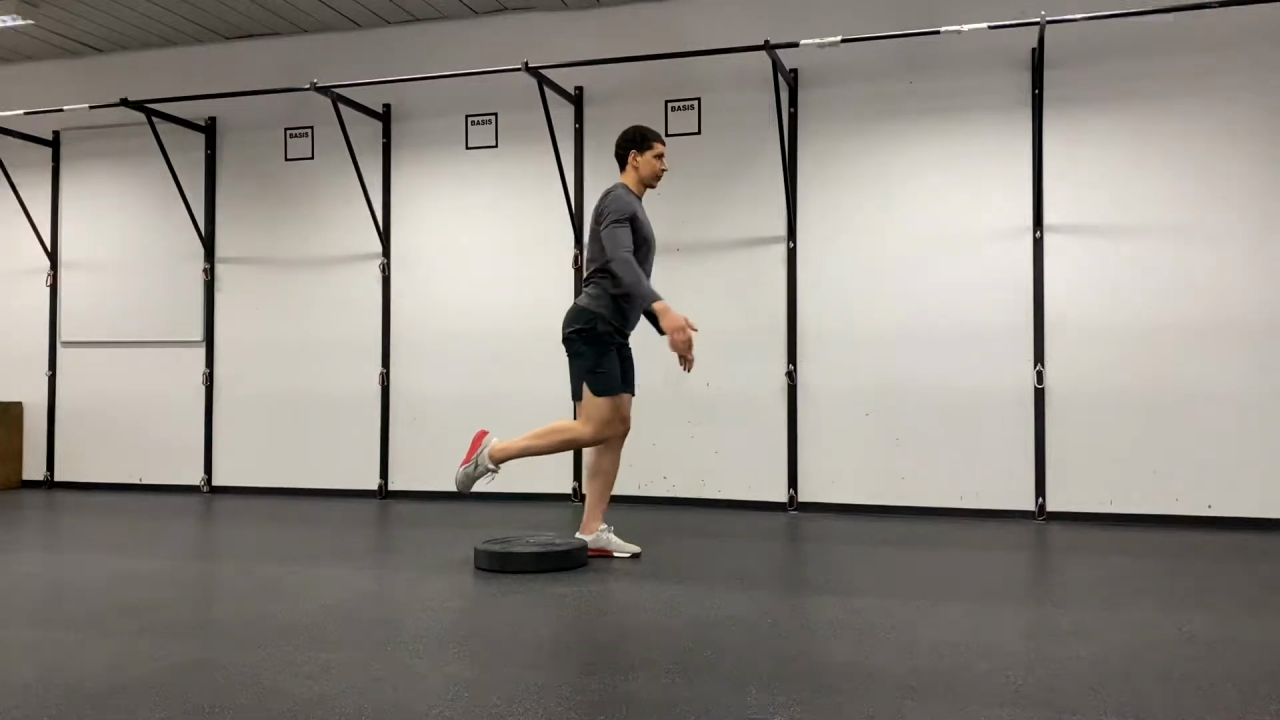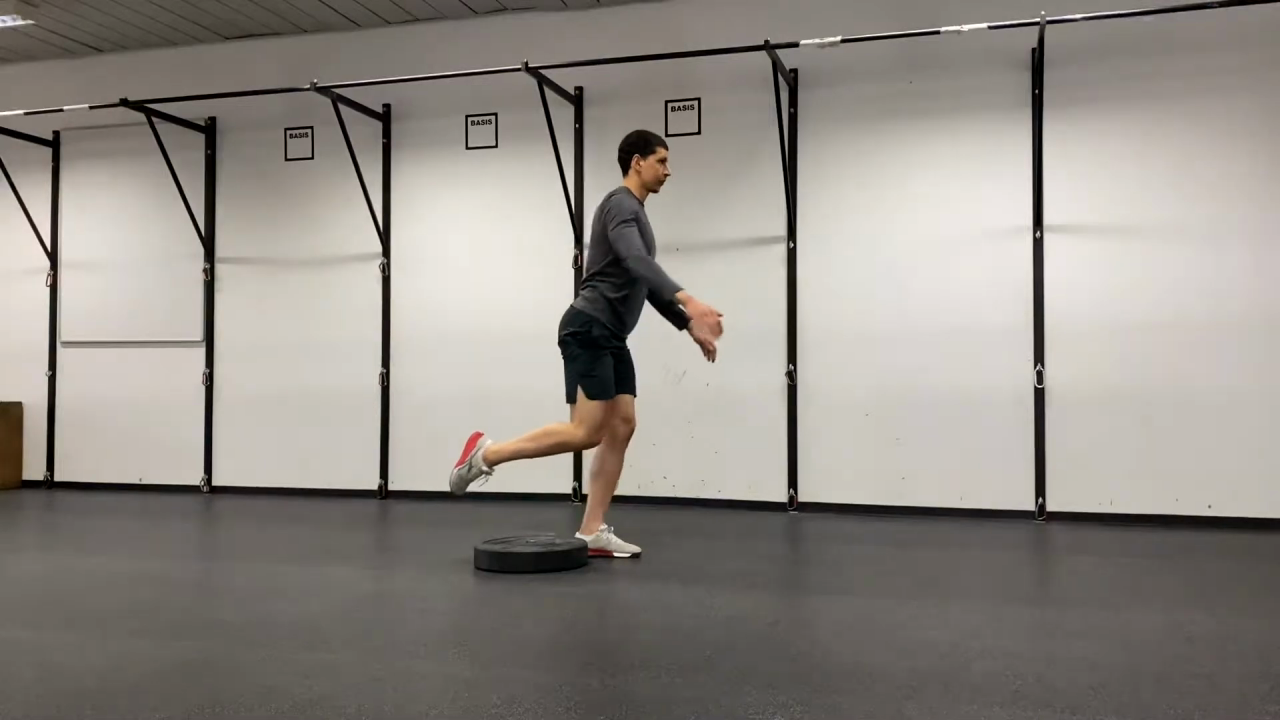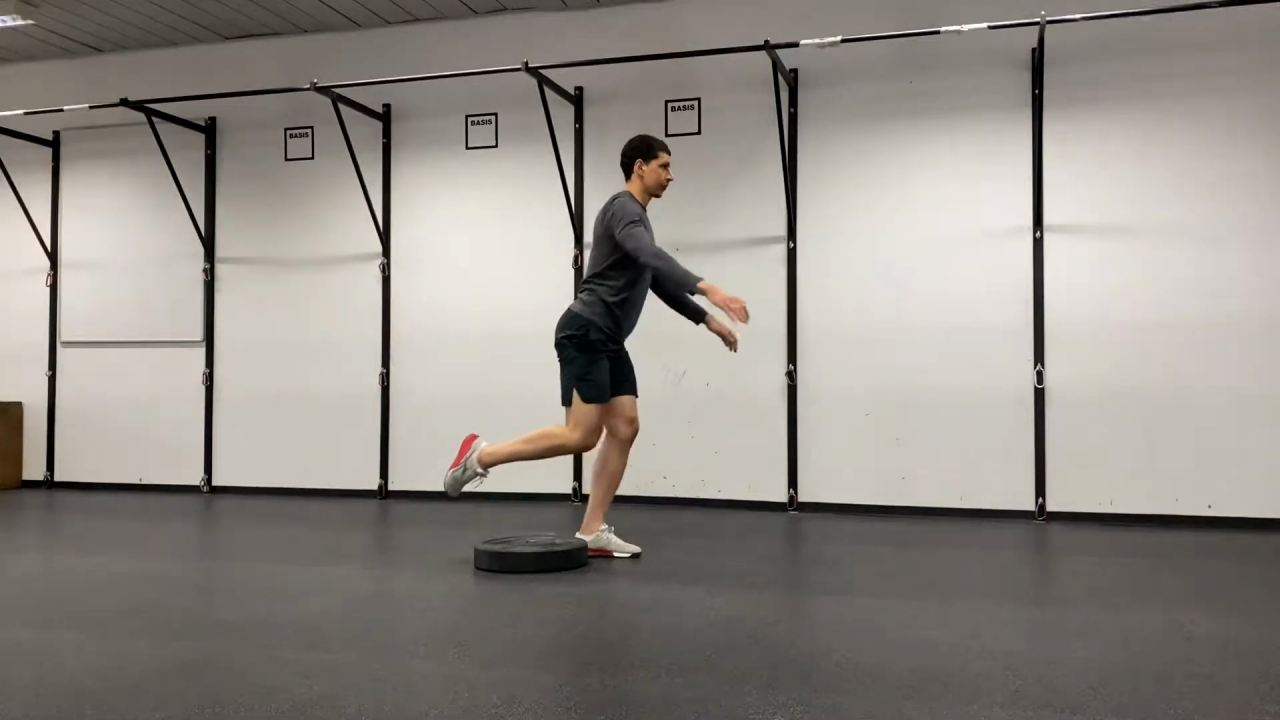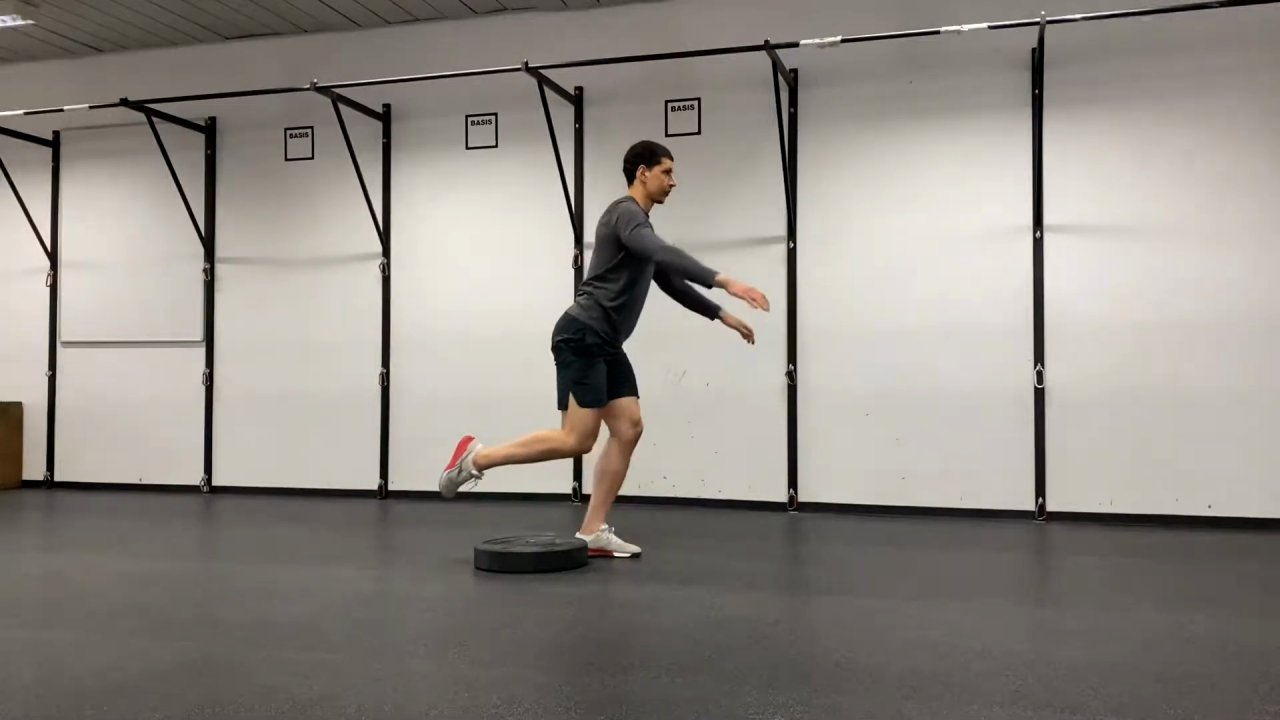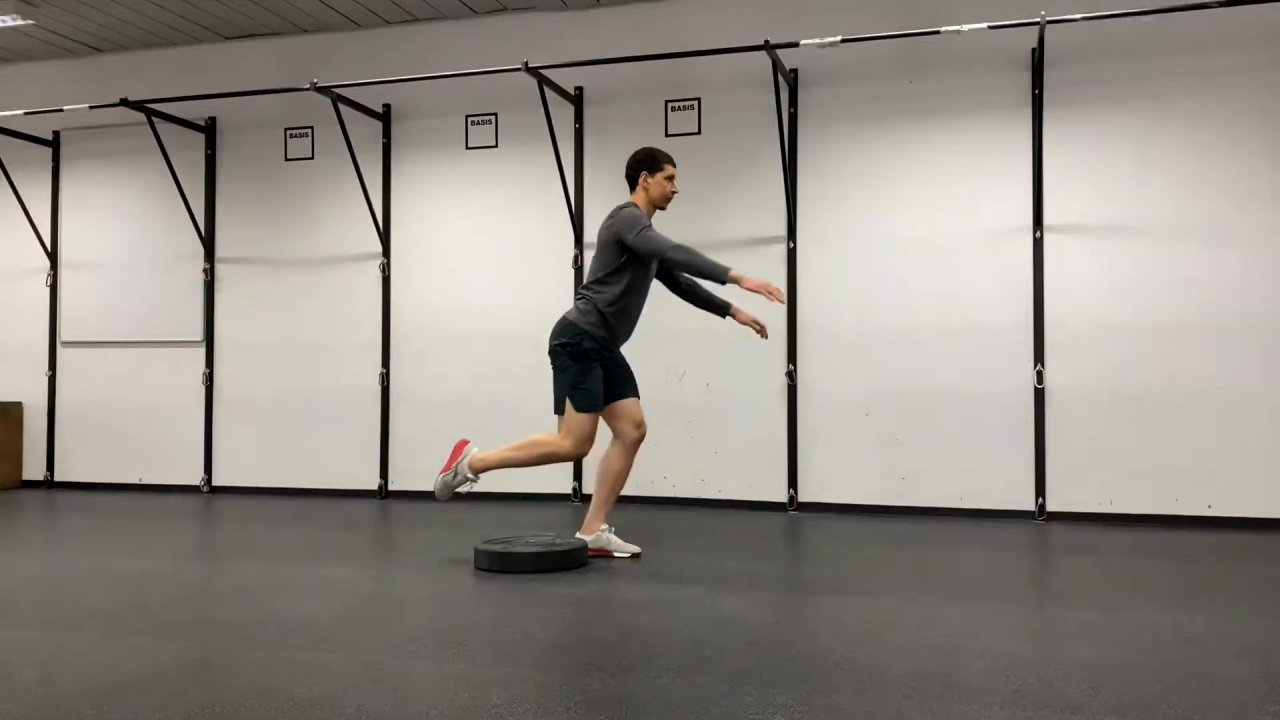
dt=0.1s
person 1, frame 1
left shoulder: (632, 210)
right shoulder: (618, 202)
left elbow: (635, 275)
right elbow: (619, 266)
left wrist: (669, 327)
right wrist: (663, 311)
left hip: (610, 333)
right hip: (592, 327)
left knee: (616, 428)
right knee: (593, 428)
left ankle: (592, 532)
right ankle: (491, 452)
person 1, frame 2
left shoulder: (632, 212)
right shoulder: (620, 205)
left elbow: (642, 280)
right elbow: (635, 261)
left wrist: (690, 324)
right wrist: (688, 299)
left hip: (609, 335)
right hip: (589, 329)
left knee: (621, 428)
right knee: (585, 432)
left ankle: (592, 532)
right ankle: (488, 454)
person 1, frame 3
left shoulder: (635, 218)
right shoulder: (622, 209)
left elbow: (660, 280)
right elbow: (651, 258)
left wrist: (707, 320)
right wrist: (708, 288)
left hip: (607, 340)
right hip: (584, 334)
left knee: (625, 428)
right knee: (580, 436)
left ankle: (593, 531)
right ankle: (479, 456)
person 1, frame 4
left shoulder: (637, 223)
right shoulder: (625, 213)
left elbow: (669, 279)
right elbow: (664, 254)
left wrist: (721, 314)
right wrist: (724, 281)
left hip: (605, 342)
right hip: (582, 337)
left knee: (628, 430)
right knee: (576, 440)
left ankle: (592, 532)
right ankle: (476, 458)
person 1, frame 5
left shoulder: (641, 232)
right shoulder: (627, 219)
left elbow: (678, 279)
right elbow: (676, 254)
left wrist: (732, 311)
right wrist: (738, 277)
left hip: (602, 347)
right hip: (578, 342)
left knee: (632, 430)
right knee: (572, 445)
left ankle: (593, 531)
right ankle: (471, 462)
